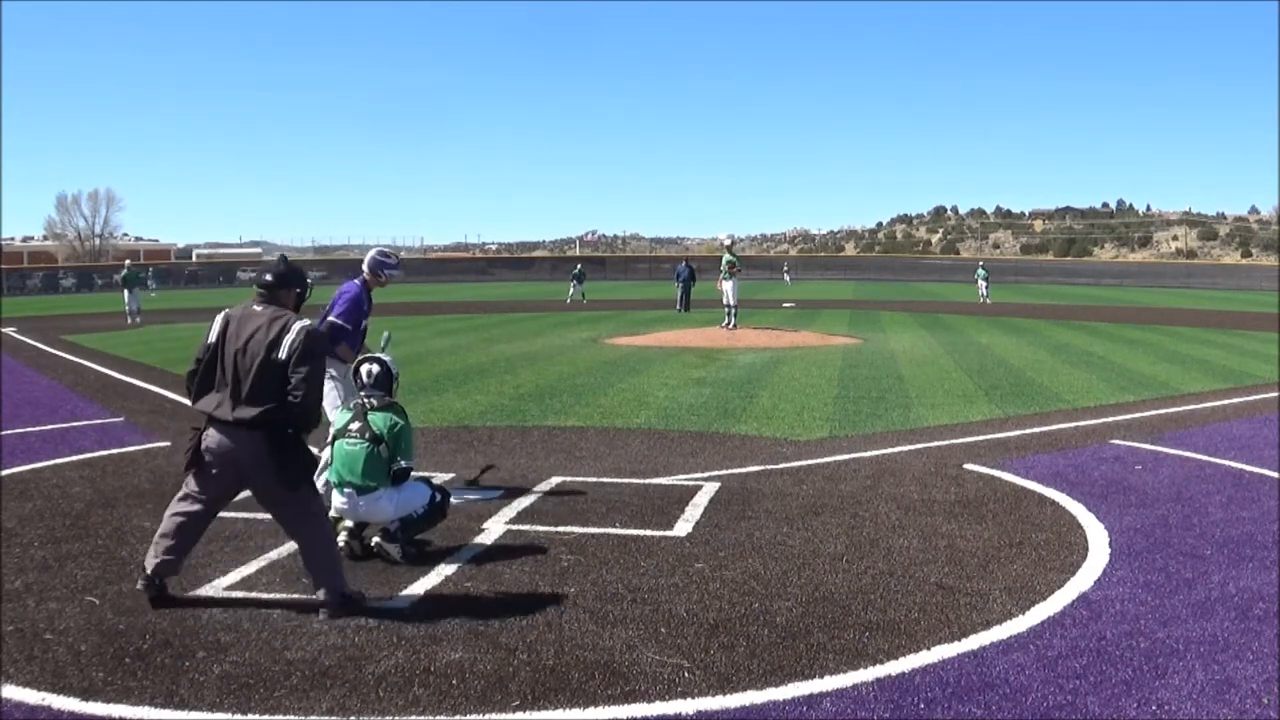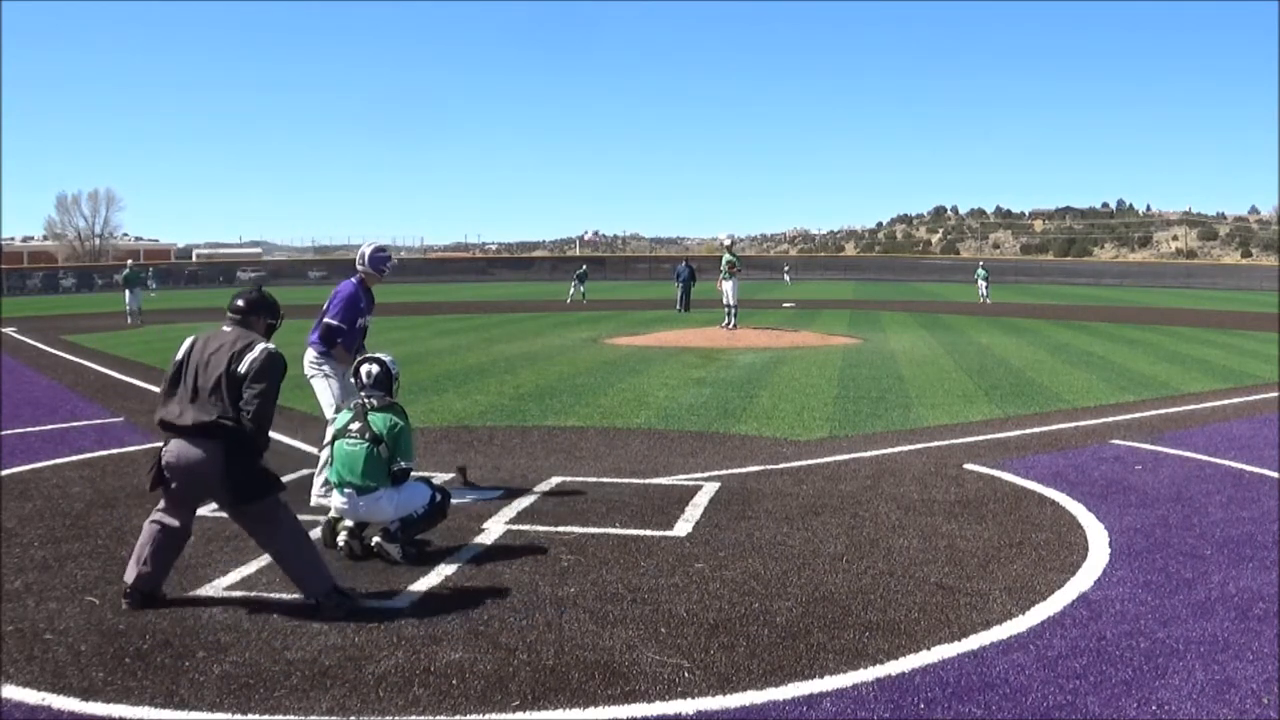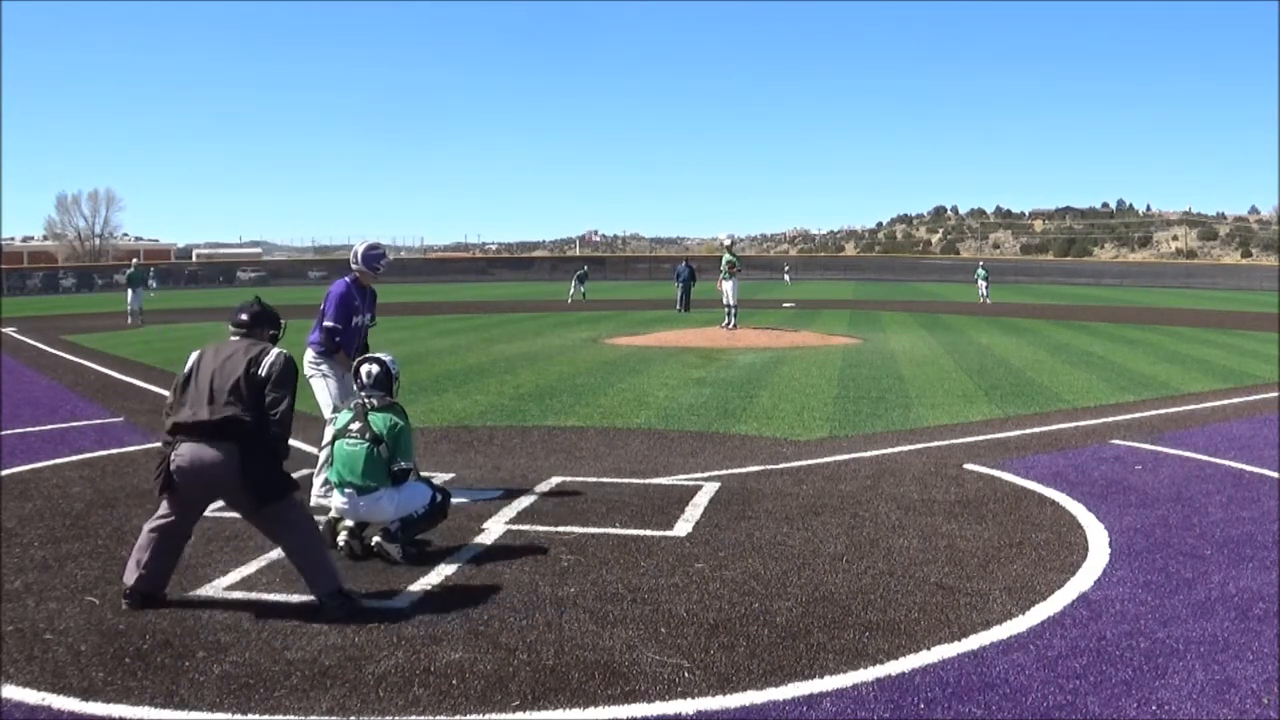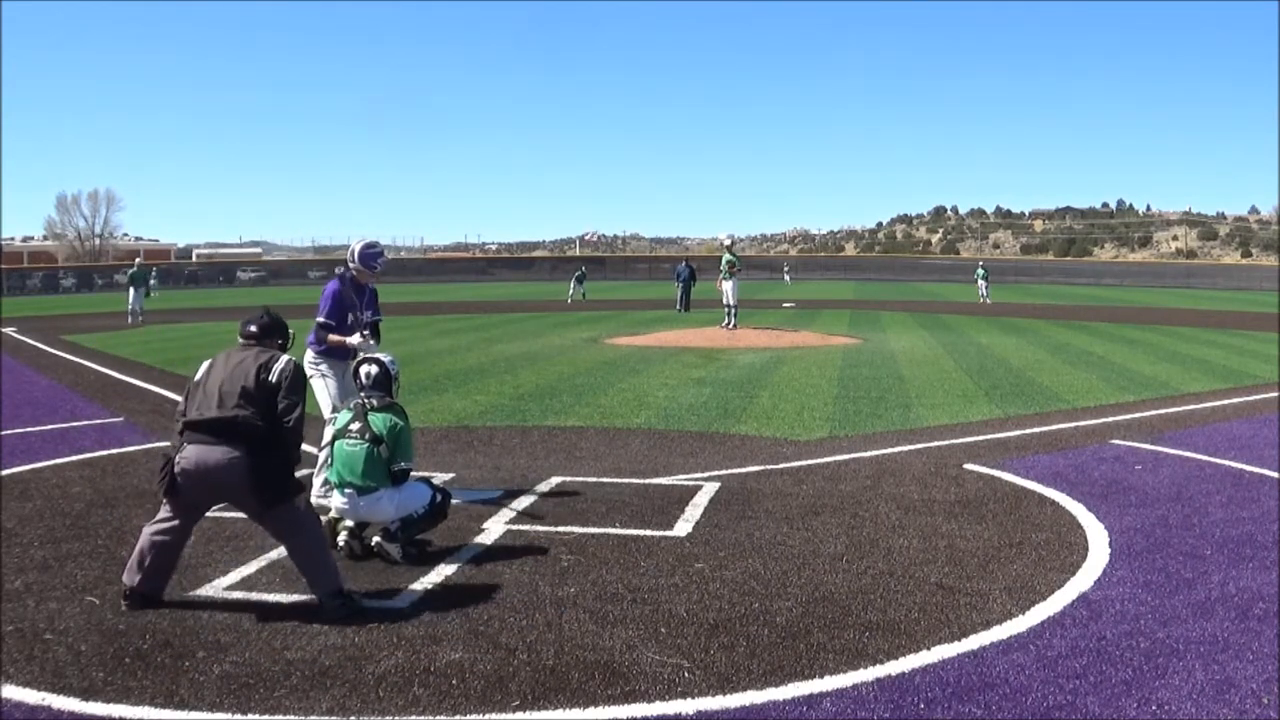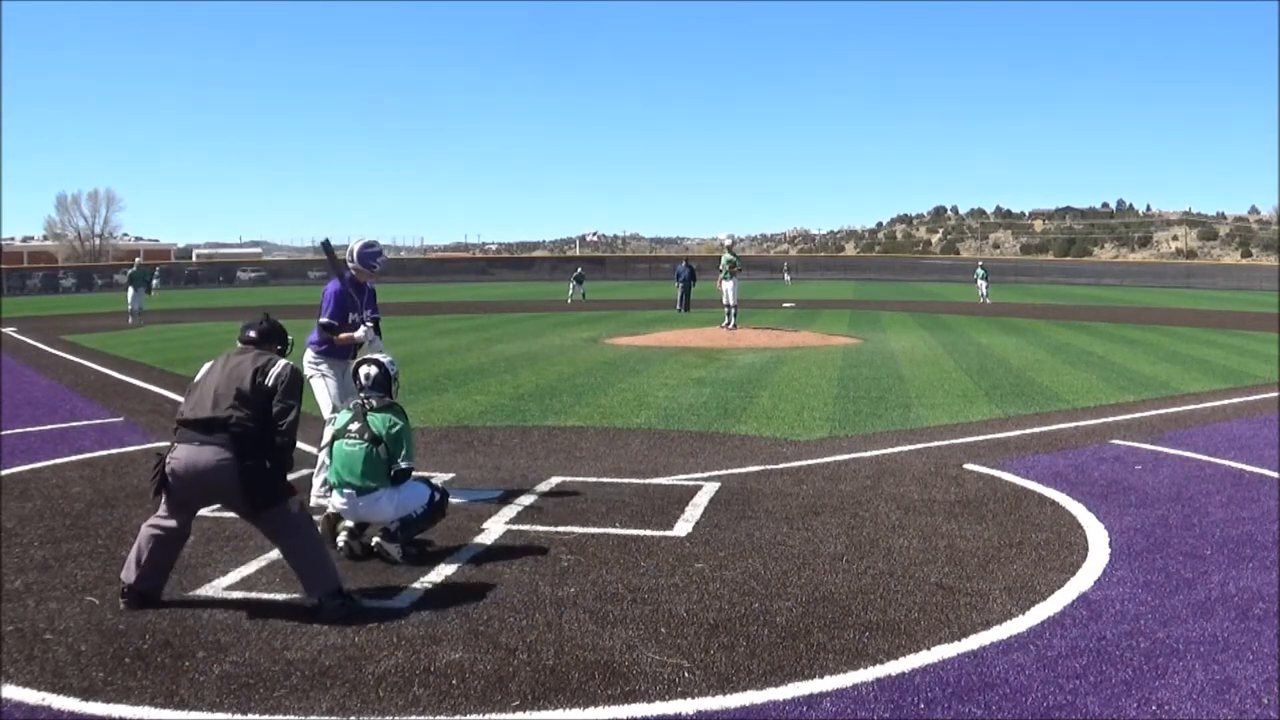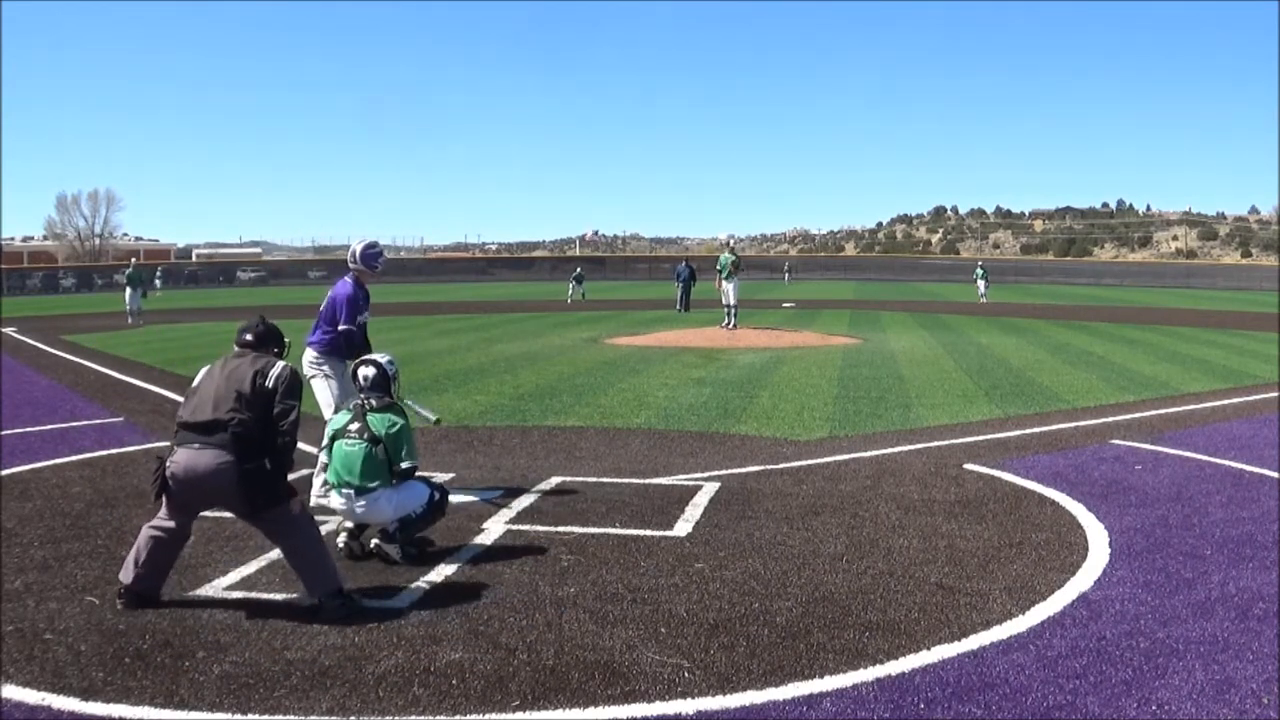
dt=0.3s
person 1, frame 1
left shoulder: (225, 320)
right shoulder: (299, 331)
left elbow: (195, 379)
right elbow: (303, 398)
right wrist: (300, 430)
left hip: (218, 436)
right hip: (267, 442)
left knee: (190, 508)
right knee: (306, 517)
left ankle: (153, 578)
right ankle: (334, 596)
person 1, frame 2
left shoulder: (193, 343)
right shoulder: (263, 354)
left elbow: (164, 398)
right elbow: (254, 418)
right wrist: (253, 454)
left hip: (176, 449)
right hip: (221, 456)
left knee: (167, 520)
right knee: (277, 527)
left ankle: (138, 589)
right ankle: (326, 596)
person 1, frame 3
left shoulder: (201, 355)
right shoulder: (275, 359)
left elbow: (171, 408)
right elbow: (277, 421)
left wrist: (176, 449)
right wrist: (274, 462)
left hip: (186, 453)
right hip: (235, 457)
left knee: (169, 523)
right knee: (293, 525)
left ankle: (139, 590)
right ankle: (332, 596)
person 1, frame 4
left shoulder: (211, 364)
right shoulder: (284, 366)
left elbow: (182, 416)
right elbow: (289, 427)
right wrist: (285, 472)
left hip: (191, 455)
right hip: (240, 460)
left knee: (169, 524)
right knee: (299, 526)
left ankle: (138, 591)
right ankle: (332, 598)
person 1, frame 5
left shoulder: (212, 366)
right shoulder: (281, 370)
left elbow: (183, 414)
right elbow: (283, 431)
right wrist: (278, 476)
left hip: (182, 454)
right hip: (231, 462)
left knee: (167, 523)
right knee: (293, 525)
left ankle: (136, 589)
right ankle: (331, 598)
person 1, frame 6
left shoulder: (209, 371)
right shoulder: (280, 372)
left elbow: (182, 420)
right elbow: (284, 432)
right wrist: (278, 476)
left hip: (183, 459)
right hip: (231, 465)
left knee: (169, 524)
right knee: (295, 525)
left ankle: (133, 589)
right ankle: (332, 598)
person 2, frame 1
left shoulder: (363, 294)
right shoulder: (354, 293)
right elbow: (330, 334)
left wrist: (370, 356)
right wrist: (358, 358)
left hip: (337, 364)
right hip: (326, 364)
right ankle: (322, 487)
person 2, frame 2
left shoulder: (367, 295)
right shoulder: (348, 293)
right elbow: (327, 336)
right wrist: (355, 363)
left hip: (340, 364)
right hip: (322, 363)
right ankle: (322, 492)
person 2, frame 3
left shoulder: (368, 294)
right shoulder: (341, 291)
right elbow: (328, 339)
right wrist: (354, 370)
left hip: (343, 364)
right hip: (321, 362)
right ankle: (322, 492)
person 2, frame 4
left shoulder: (370, 292)
right shoulder: (336, 289)
left elbow: (374, 330)
right elbow: (321, 336)
left wrist: (370, 343)
right wrist: (349, 340)
left hip: (344, 364)
right hip: (322, 362)
right ankle: (321, 492)
person 2, frame 5
left shoulder: (368, 291)
right shoulder: (337, 289)
left elbow: (374, 329)
right elbow: (325, 335)
left wrist: (373, 340)
right wrist: (356, 336)
left hip: (343, 363)
right hip: (322, 362)
right ankle: (321, 491)
person 2, frame 6
left shoulder: (357, 289)
right shoulder: (348, 293)
left elbow: (360, 334)
right elbow: (350, 340)
left hip: (335, 361)
right hip: (322, 361)
right ankle: (321, 490)
person 3, frame 1
left shoulder: (343, 415)
right shoulder: (394, 418)
left elbow: (331, 463)
right elbow: (402, 473)
left hip: (341, 503)
right hip: (376, 504)
right knee: (438, 497)
left ankle: (350, 529)
right ankle: (393, 535)
person 3, frame 2
left shoulder: (343, 416)
right shoulder: (394, 419)
left elbow: (332, 463)
right elbow: (401, 474)
left hip: (342, 503)
right hip: (376, 504)
right knee: (439, 497)
left ankle: (350, 528)
right ankle: (392, 535)
person 3, frame 3
left shoulder: (343, 415)
right shoulder: (393, 419)
left elbow: (331, 464)
right elbow: (401, 475)
left hip: (342, 502)
right hip: (376, 504)
right knee: (439, 497)
left ankle: (350, 529)
right ankle: (392, 535)
person 3, frame 4
left shoulder: (343, 416)
right shoulder: (394, 419)
left elbow: (331, 464)
right elbow: (401, 475)
left wrist: (337, 514)
right wrist: (389, 487)
left hip: (343, 503)
right hip: (376, 504)
right knee: (439, 498)
left ankle: (350, 529)
right ankle: (392, 535)
person 3, frame 5
left shoulder: (342, 416)
right shoulder: (393, 419)
left elbow: (329, 464)
right elbow: (402, 474)
left wrist: (333, 511)
left hip: (343, 502)
right hip: (376, 503)
right knee: (437, 497)
left ankle: (350, 529)
right ankle: (392, 535)
person 3, frame 6
left shoulder: (340, 417)
right shoulder: (394, 419)
left elbow: (325, 464)
right elbow: (406, 473)
right wrist: (395, 475)
left hip: (340, 502)
right hip: (374, 504)
right knee: (436, 494)
left ankle: (351, 530)
right ankle: (391, 536)
